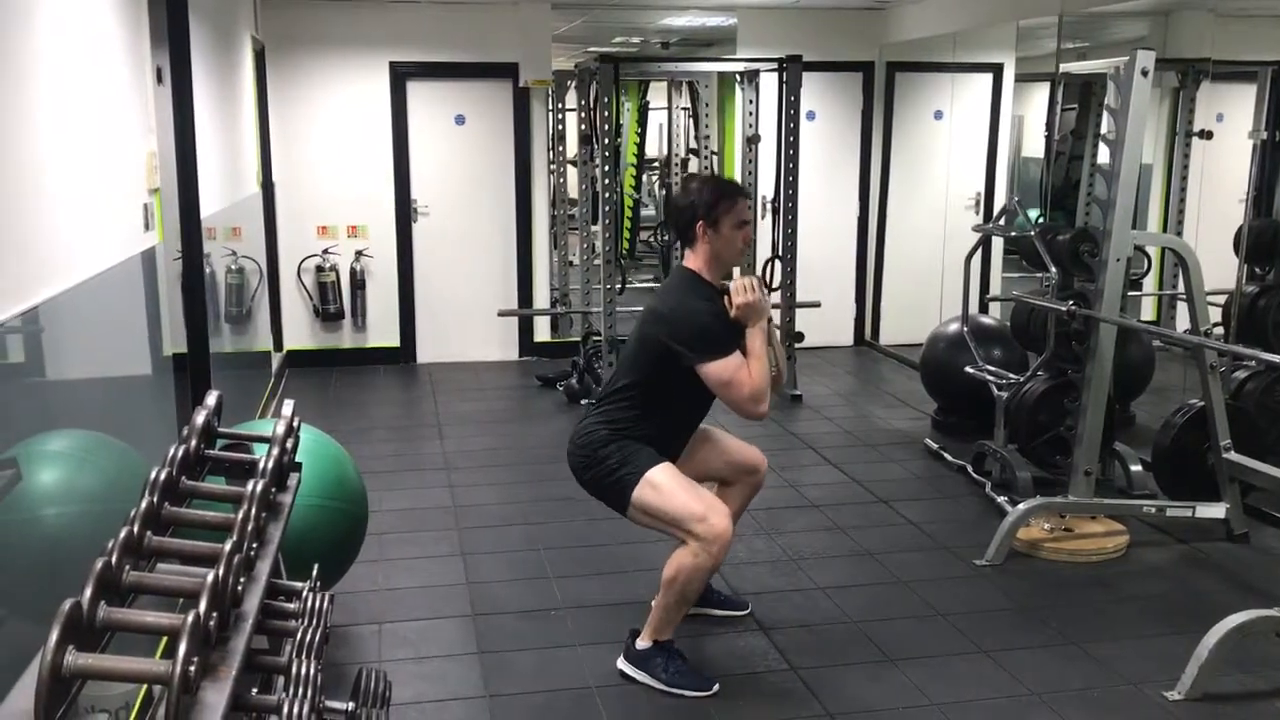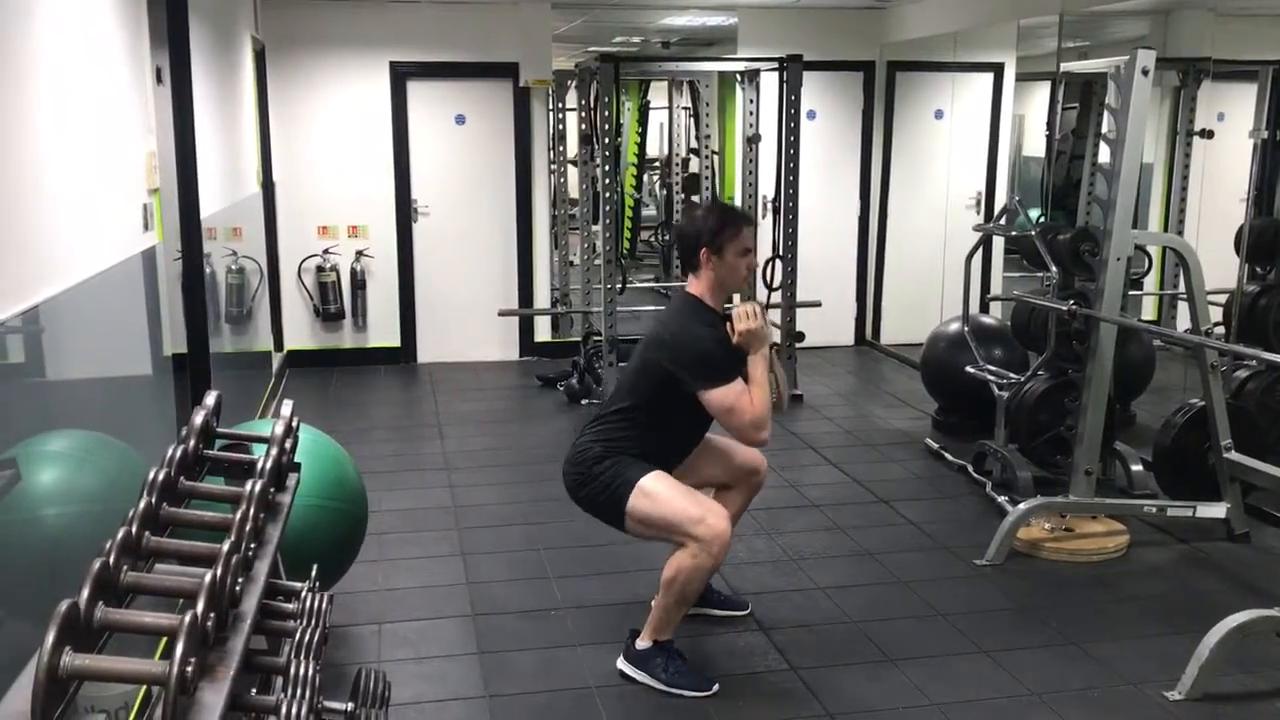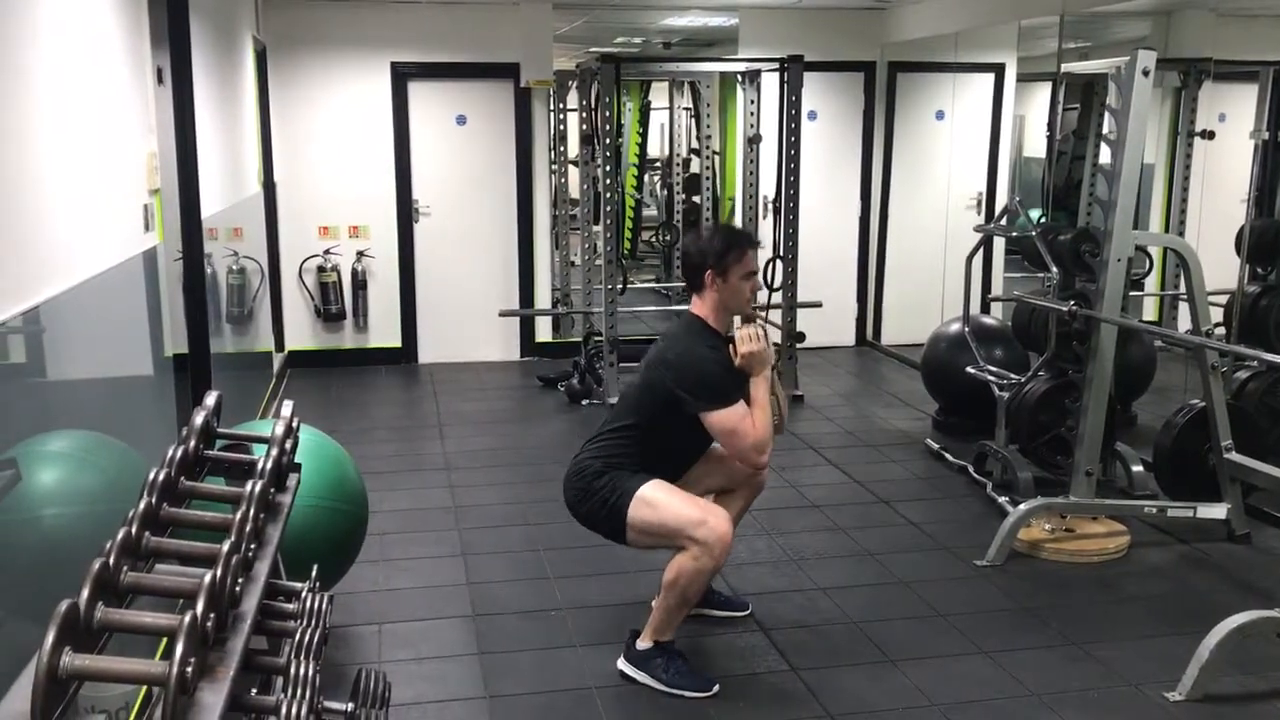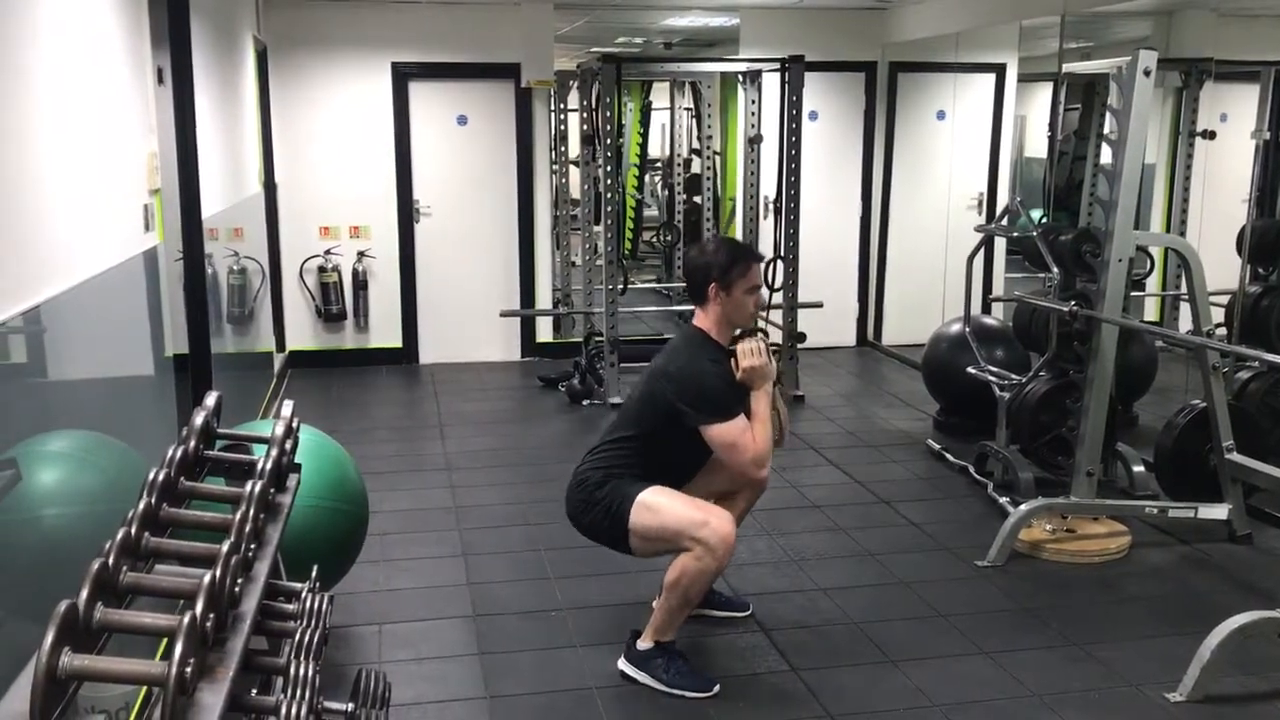
dt=0.3s
person 1, frame 1
left shoulder: (706, 295)
right shoulder: (690, 310)
left elbow: (766, 380)
right elbow: (755, 403)
left wrist: (755, 323)
right wrist: (755, 325)
left hip: (651, 434)
right hip: (606, 448)
left knee: (750, 467)
right knee: (712, 527)
left ankle: (689, 585)
right ankle: (647, 649)
person 1, frame 2
left shoulder: (706, 318)
right shoulder: (692, 336)
left elbow: (754, 421)
right elbow: (755, 428)
left wrist: (752, 348)
right wrist: (757, 351)
left hip: (645, 451)
right hip: (601, 466)
left knee: (751, 468)
right knee: (711, 529)
left ankle: (687, 587)
right ankle: (647, 648)
person 1, frame 3
left shoulder: (708, 337)
right shoulder: (695, 356)
left elbow: (764, 433)
right elbow: (757, 451)
left wrist: (755, 367)
right wrist: (759, 373)
left hip: (641, 467)
right hip: (600, 483)
left knee: (748, 476)
right knee: (712, 531)
left ankle: (689, 587)
right ankle: (647, 649)
person 1, frame 4
left shoulder: (709, 350)
right shoulder: (697, 370)
left elbow: (762, 449)
right elbow: (757, 464)
left wrist: (760, 382)
right wrist: (761, 387)
left hip: (642, 477)
right hip: (602, 494)
left knee: (747, 479)
right knee: (716, 532)
left ankle: (689, 589)
right ankle: (648, 649)
